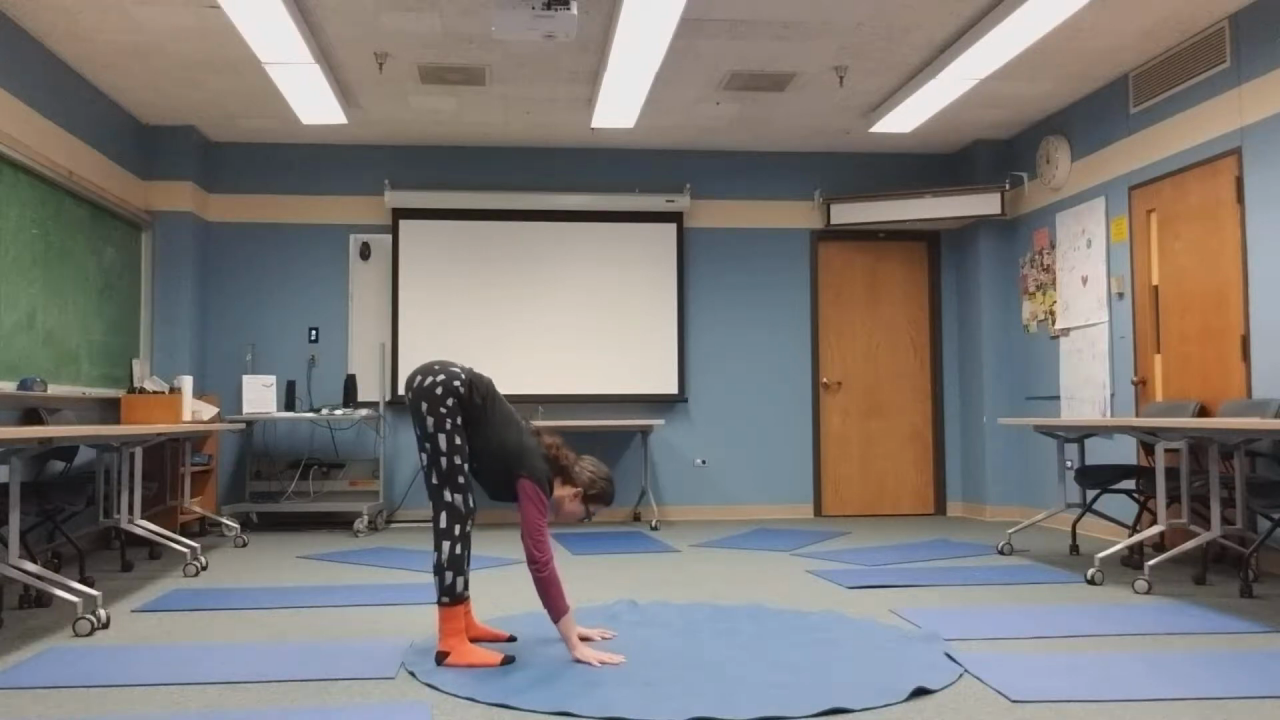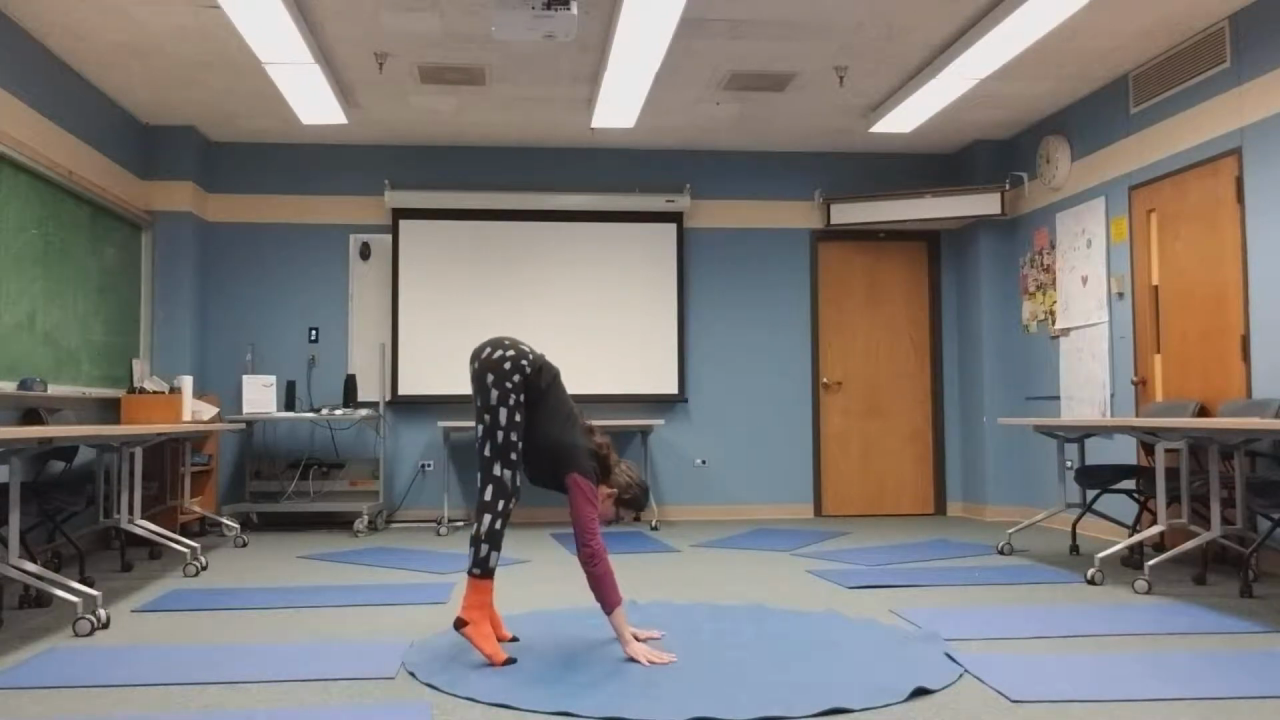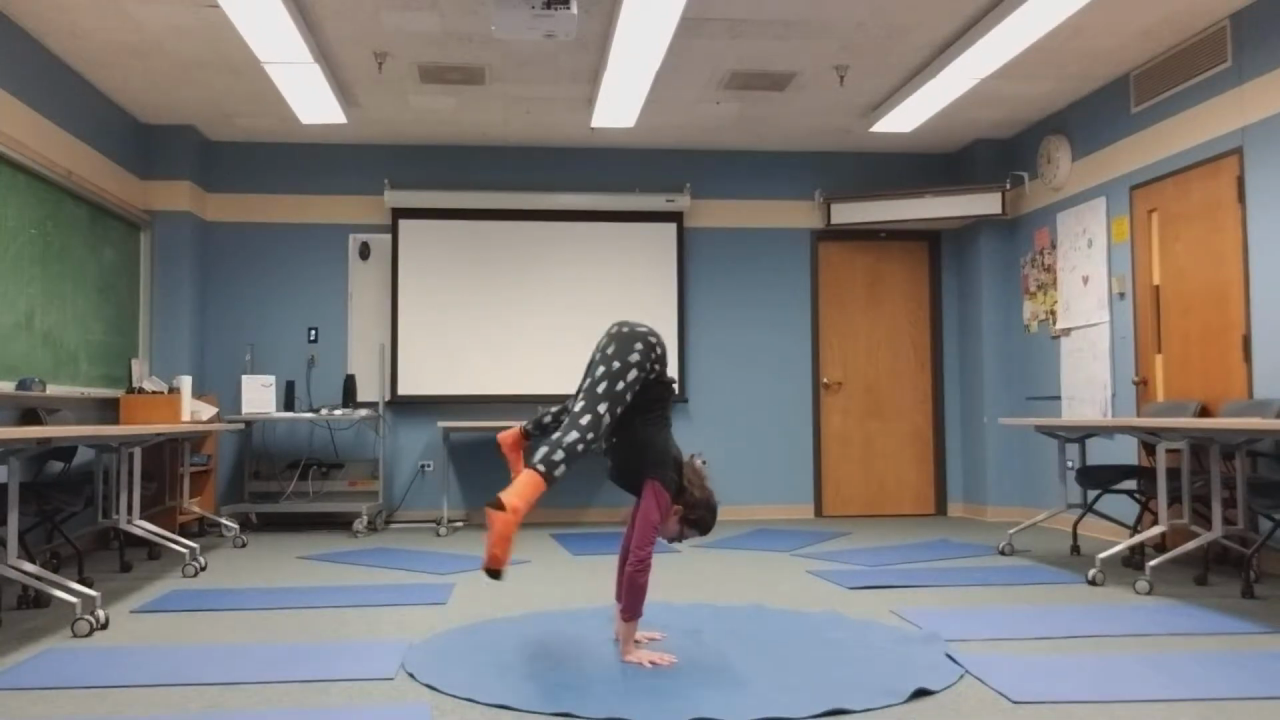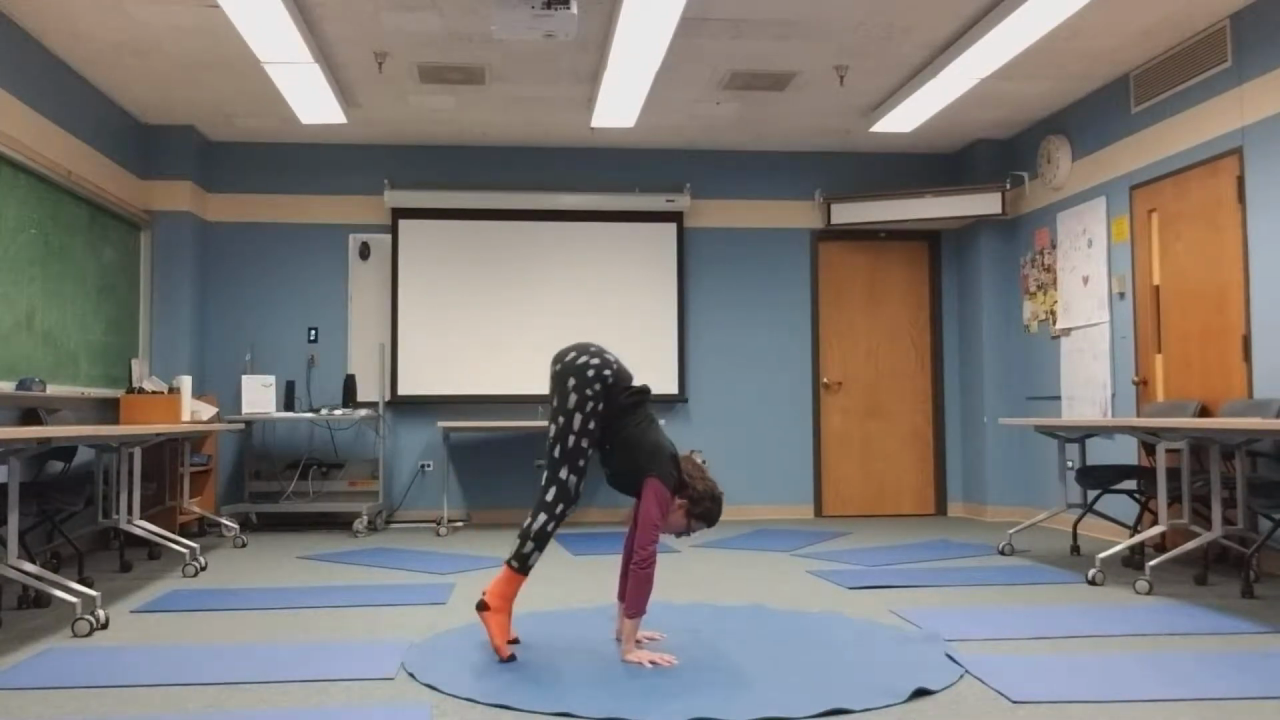
dt=1s
person 1, frame 1
left shoulder: (544, 469)
right shoulder: (535, 476)
left elbow: (540, 558)
right elbow: (540, 560)
left wrist: (569, 627)
right wrist: (574, 645)
left hip: (448, 391)
right hip: (439, 389)
left knee: (459, 512)
right knee: (454, 513)
left ankle: (462, 621)
right ankle: (452, 642)
person 1, frame 2
left shoulder: (586, 465)
right shoulder: (583, 470)
left elbow: (590, 549)
right elbow: (592, 552)
left wrist: (623, 628)
right wrist: (627, 641)
left hip: (512, 367)
right hip: (502, 365)
left knee: (501, 490)
right knee: (500, 491)
left ankle: (482, 609)
right ankle: (475, 612)
person 1, frame 3
left shoulder: (655, 480)
right shoulder: (662, 484)
left elbow: (632, 548)
right elbow: (639, 560)
left wrist: (624, 625)
right wrist: (629, 645)
left knee: (582, 409)
left ankle: (517, 437)
right ankle: (512, 505)
person 1, frame 4
left shoulder: (656, 477)
right shoulder: (662, 481)
left elbow: (634, 548)
right elbow: (643, 558)
left wrist: (625, 626)
right wrist: (630, 647)
left hip: (590, 373)
right hip: (586, 371)
left knee: (561, 494)
right knee: (559, 494)
right ankle: (497, 601)
